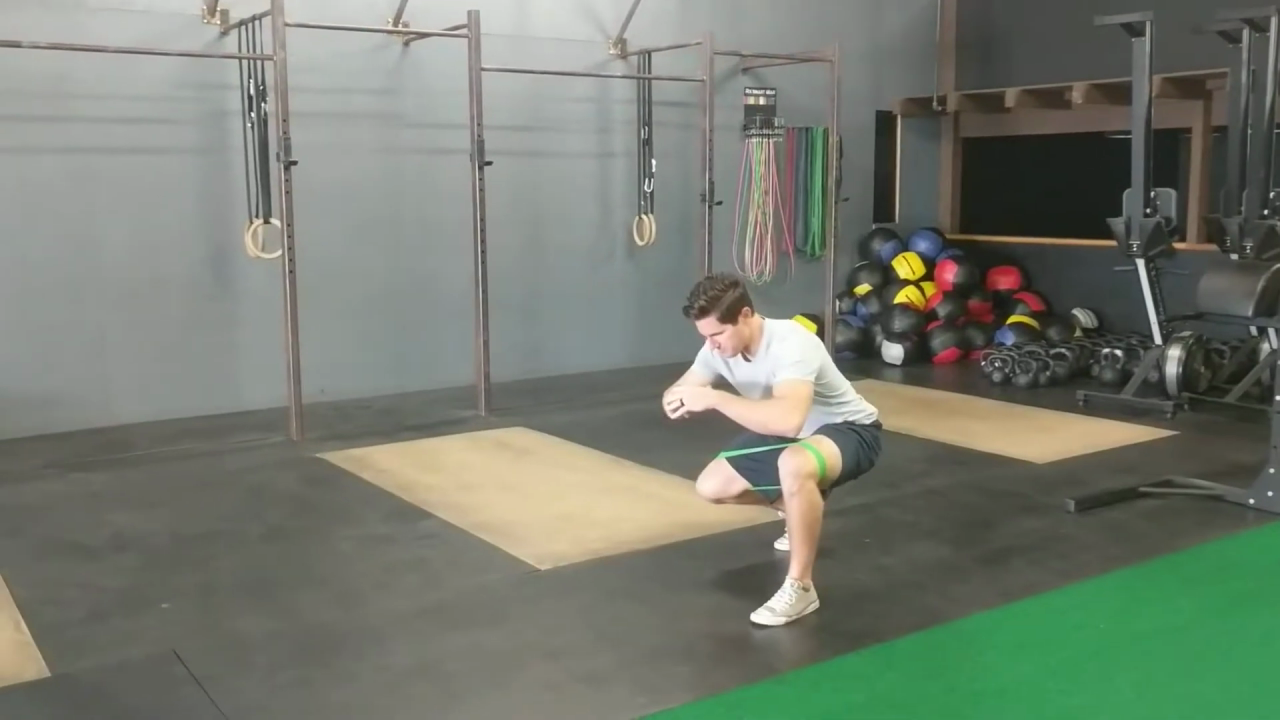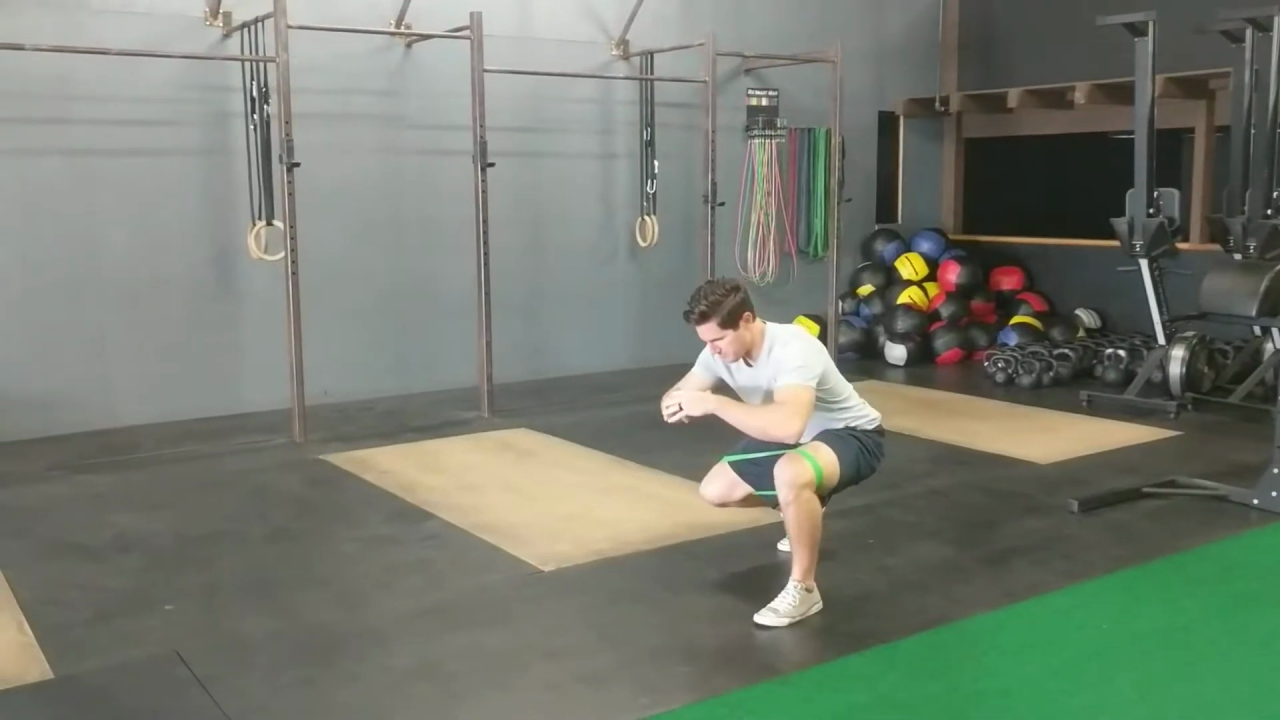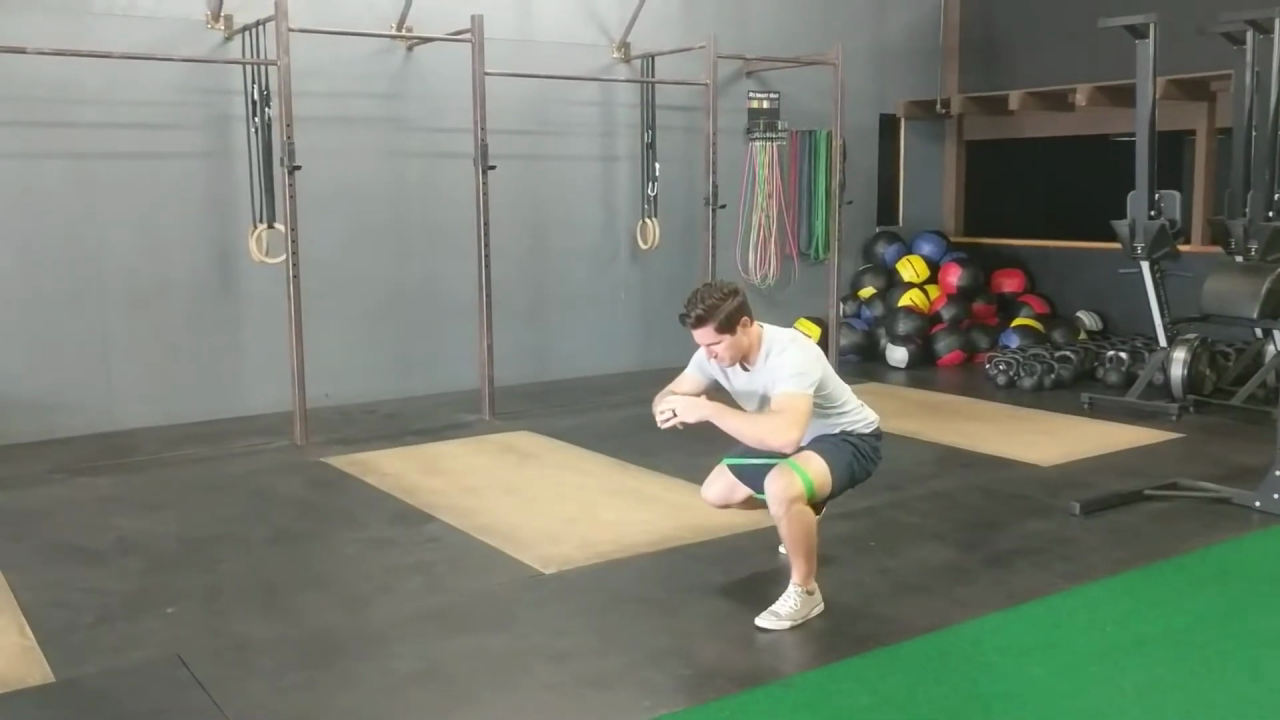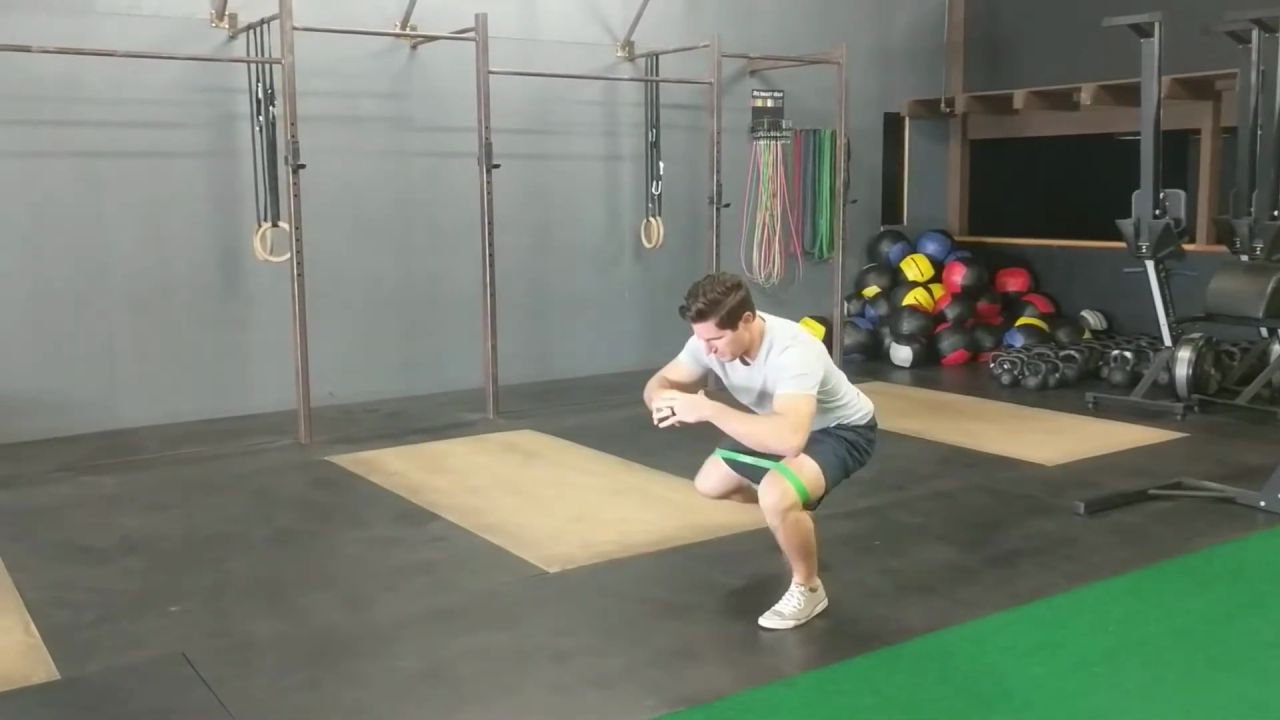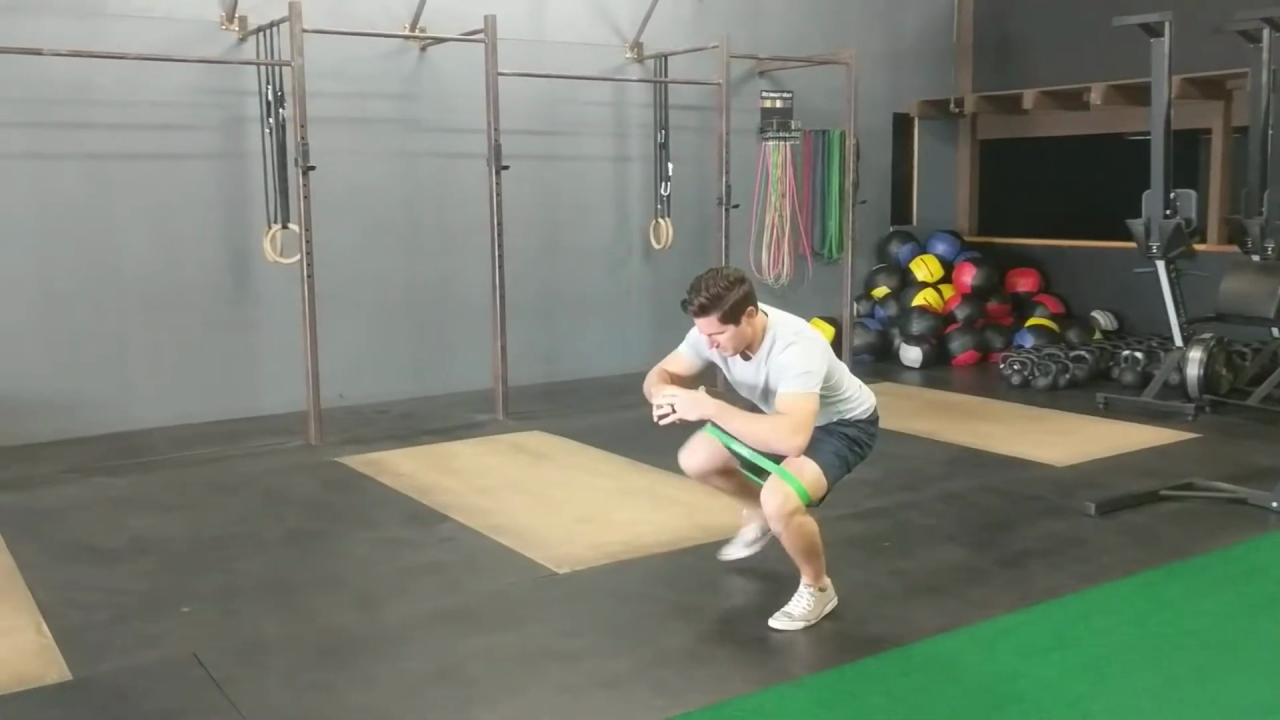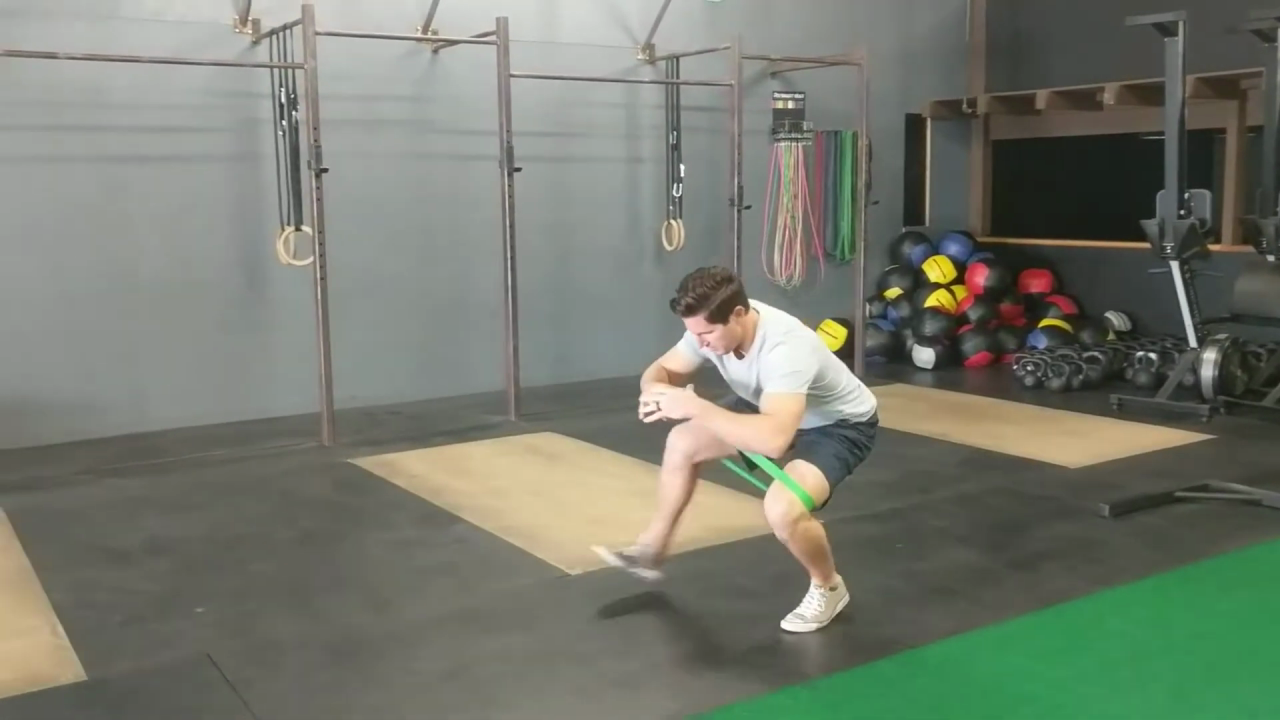
dt=0.2s
person 1, frame 1
left shoulder: (791, 345)
right shoulder: (721, 347)
left elbow: (789, 420)
right elbow: (678, 391)
left wrist: (715, 398)
right wrist: (675, 401)
left hip: (850, 430)
right hip: (793, 435)
left knee: (794, 465)
right knee: (712, 487)
left ankle: (800, 587)
right ankle: (805, 508)
person 1, frame 2
left shoulder: (793, 350)
right shoulder: (722, 349)
left elbow: (788, 426)
right elbow: (677, 394)
left wrist: (713, 403)
right wrist: (677, 405)
left hip: (853, 436)
right hip: (795, 437)
left knee: (790, 474)
right knee: (715, 491)
left ankle: (803, 589)
right ankle: (807, 510)
person 1, frame 3
left shoulder: (790, 356)
right shoulder: (716, 348)
left elbow: (786, 436)
right elbow: (668, 395)
left wrist: (708, 409)
right wrist: (669, 407)
left hip: (849, 438)
right hip: (792, 435)
left knee: (782, 487)
right knee: (716, 493)
left ankle: (805, 591)
right ankle: (805, 513)
person 1, frame 4
left shoulder: (792, 352)
right shoulder: (713, 336)
left elbow: (789, 439)
right elbow: (660, 382)
left wrist: (708, 410)
right wrist: (663, 398)
left hip: (843, 429)
right hip: (780, 420)
left knee: (776, 496)
right knee: (711, 483)
left ankle: (808, 589)
right ankle: (797, 509)
person 1, frame 5
left shoulder: (796, 348)
right shoulder: (716, 329)
left elbow: (793, 439)
right elbow: (661, 374)
left wrist: (710, 408)
right wrist: (664, 393)
left hip: (843, 424)
right hip: (780, 411)
left knee: (778, 501)
right knee: (695, 461)
left ankle: (817, 588)
right ankle: (758, 518)
person 1, frame 6
left shoulder: (786, 348)
right shoulder: (714, 328)
left elbow: (774, 441)
right elbow: (661, 370)
left wrist: (694, 406)
right wrist: (656, 392)
left hip: (841, 426)
right hip: (779, 414)
left knee: (781, 508)
right knee: (682, 442)
left ankle: (827, 588)
right ankle: (651, 550)
